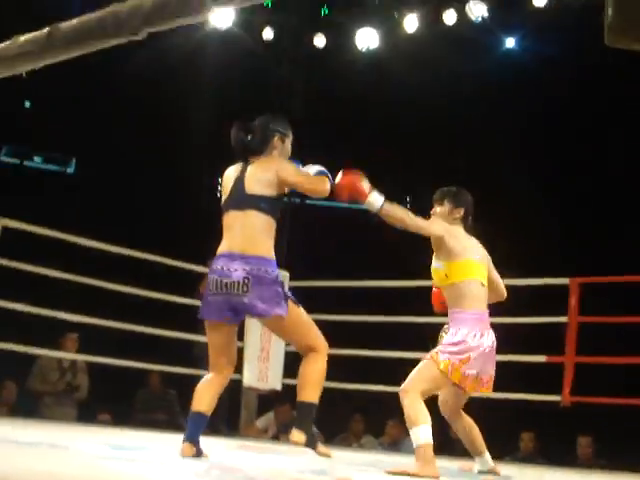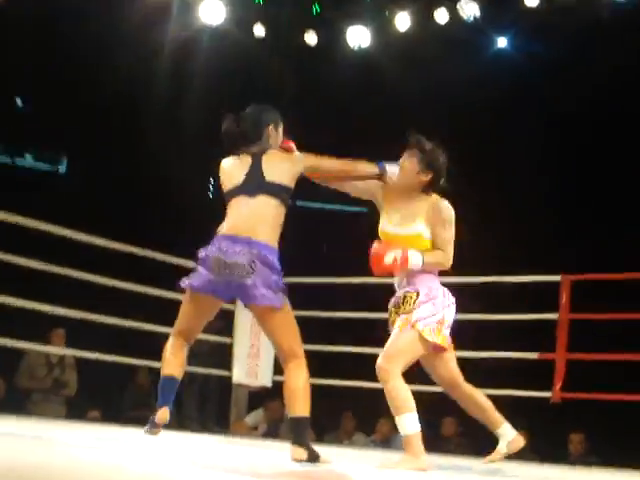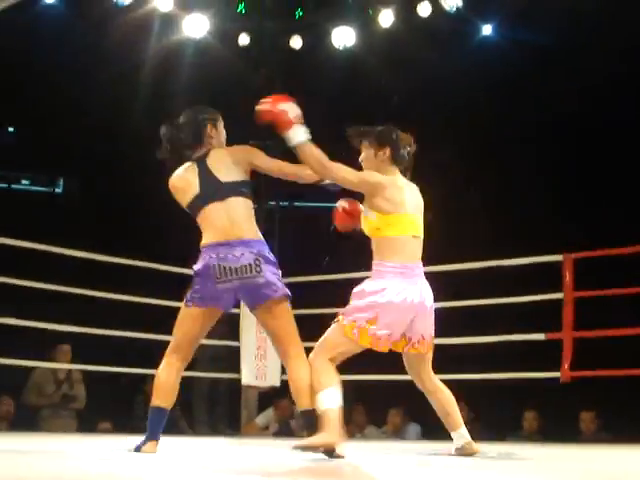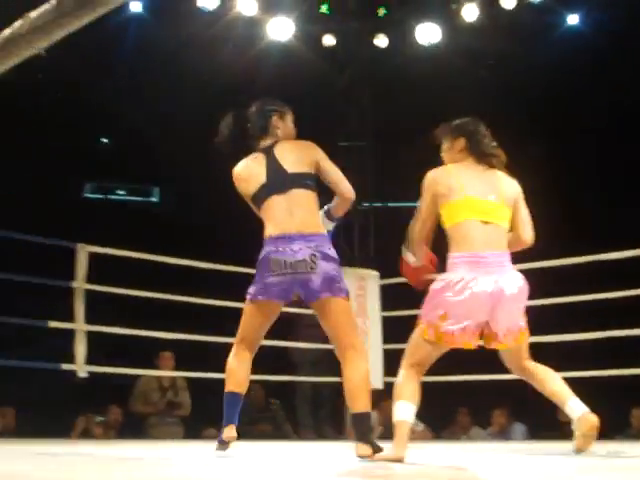
dt=0.2s
person 1, frame 1
left shoulder: (231, 174)
right shoulder: (274, 169)
right elbow: (321, 188)
right wrist: (322, 173)
left hip: (222, 273)
right hip: (257, 276)
left knee: (220, 371)
right knee: (316, 348)
left ankle: (190, 440)
right ankle: (302, 428)
person 1, frame 2
left shoulder: (227, 166)
right shoulder: (287, 160)
right elbow: (345, 167)
right wrist: (384, 169)
left hip: (221, 253)
right hip: (261, 263)
left knee: (181, 338)
right knee: (294, 358)
left ankle: (162, 407)
right ankle: (300, 442)
person 1, frame 3
left shoulder: (178, 179)
right shoulder: (239, 154)
right elbow: (294, 174)
right wrist: (319, 174)
left hip: (215, 264)
right hip: (256, 260)
left knee: (177, 355)
right knee: (293, 353)
left ankle: (152, 437)
right ankle: (316, 431)
person 1, frame 4
left shoulder: (241, 171)
right shoulder: (305, 149)
right elbow: (346, 194)
right wrist: (328, 216)
left hip: (276, 258)
right hip: (316, 254)
left knee: (244, 346)
right knee: (352, 352)
left ankle: (229, 425)
right ankle: (364, 439)
person 2, frame 1
left shoulder: (446, 233)
right shoulder: (475, 246)
left elbow: (413, 221)
right elbow: (500, 293)
left wrist: (371, 198)
left hip: (467, 335)
right hip: (478, 334)
left knee: (410, 391)
right knee: (450, 410)
person 2, frame 2
left shoulder: (439, 207)
right shoulder: (385, 192)
left elbow: (445, 259)
right elbow: (347, 184)
left wrist: (408, 259)
left hip: (428, 299)
right hip: (407, 300)
left knee: (388, 369)
right knee: (452, 382)
left ankle: (414, 453)
right ankle: (508, 435)
person 2, frame 3
left shoulder: (381, 183)
right shoulder: (410, 189)
left elbow: (328, 170)
left wrist: (294, 130)
right wrist: (367, 215)
left hip: (386, 291)
right hip: (417, 291)
left knee: (321, 358)
right knee: (423, 377)
left ankle: (331, 430)
right ankle: (462, 438)
person 2, frame 4
left shoulder: (438, 177)
right shoulder: (510, 183)
left elbow: (419, 229)
right elbow: (526, 238)
left wrist: (412, 254)
left hip: (463, 281)
right hip: (506, 280)
left knee: (411, 366)
right knee: (523, 366)
left ankle: (398, 444)
right ankle: (580, 415)
